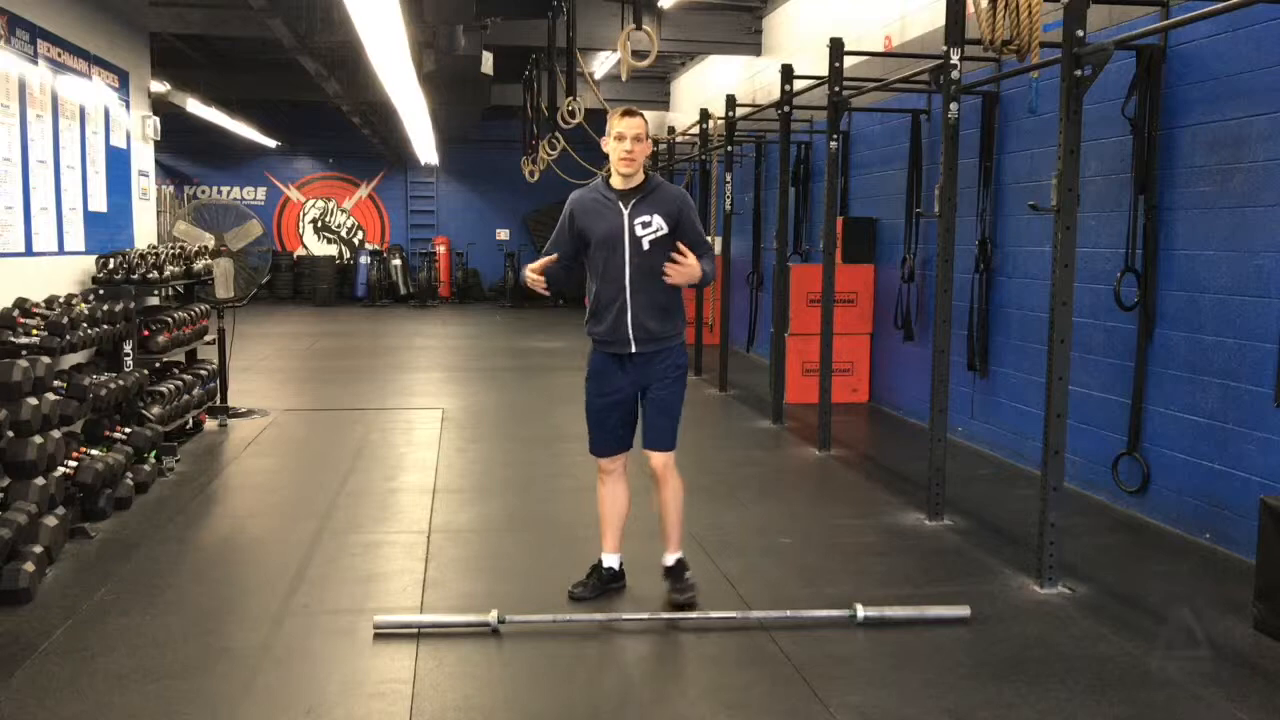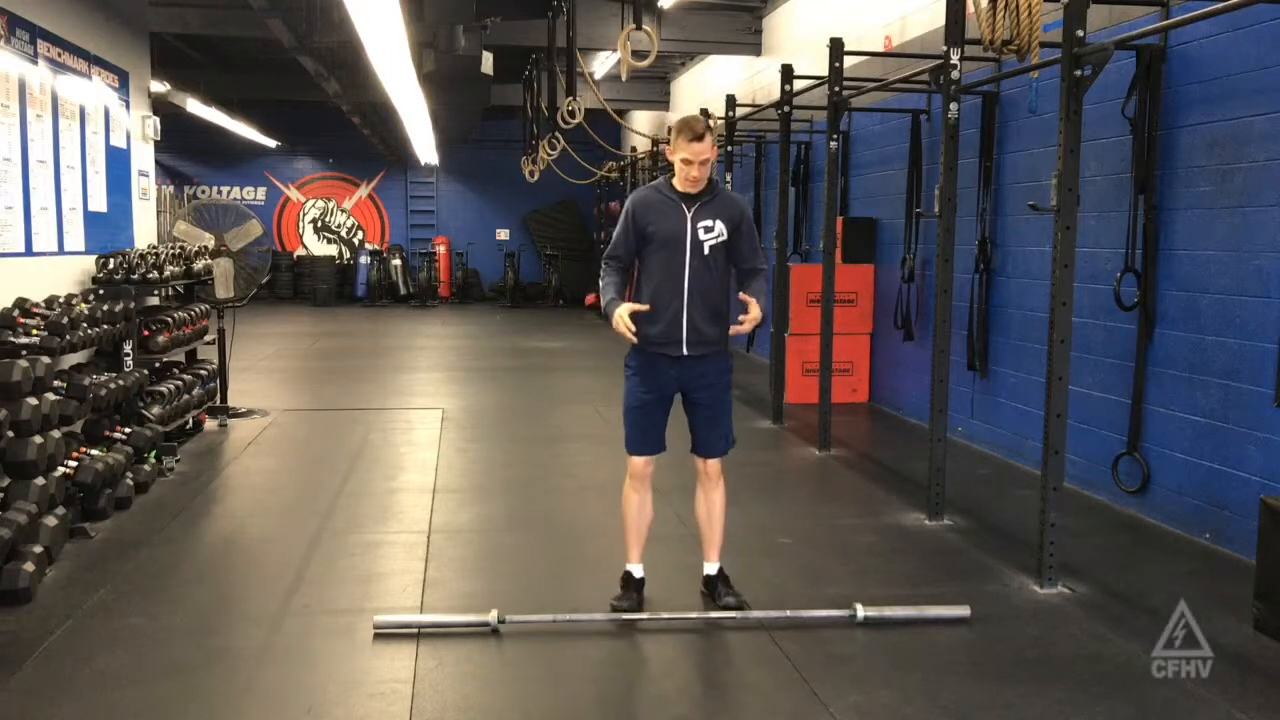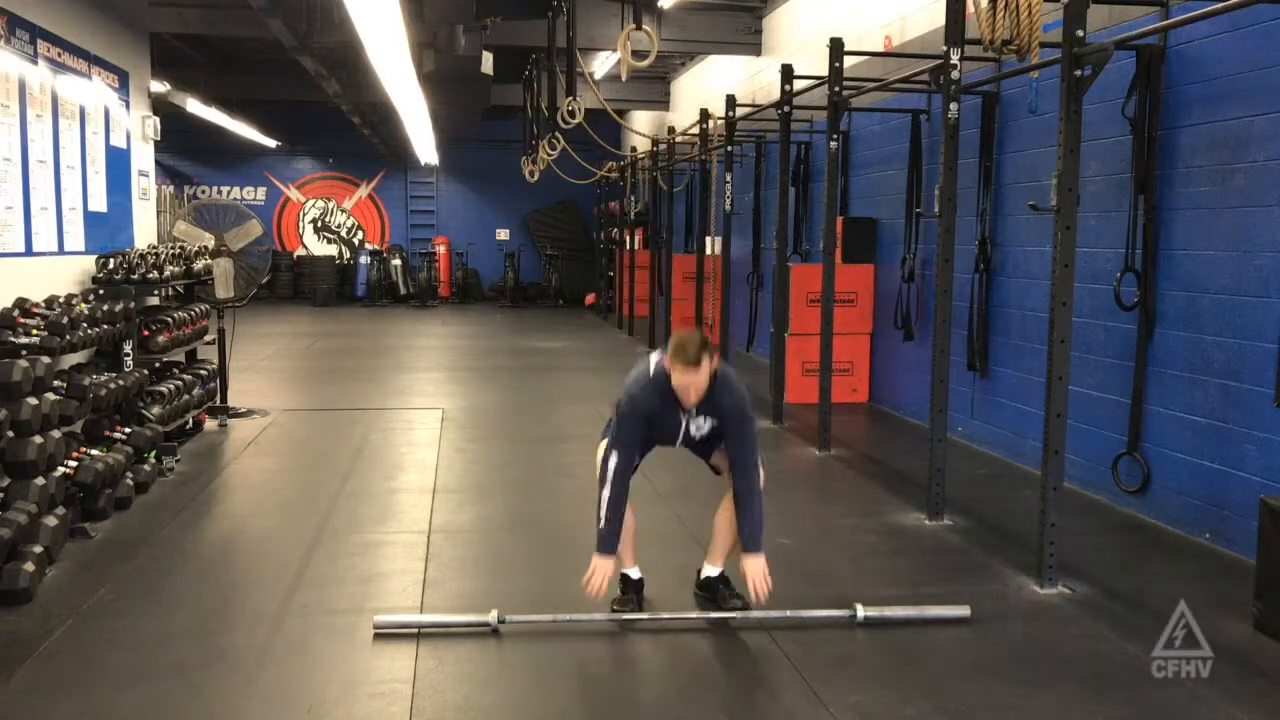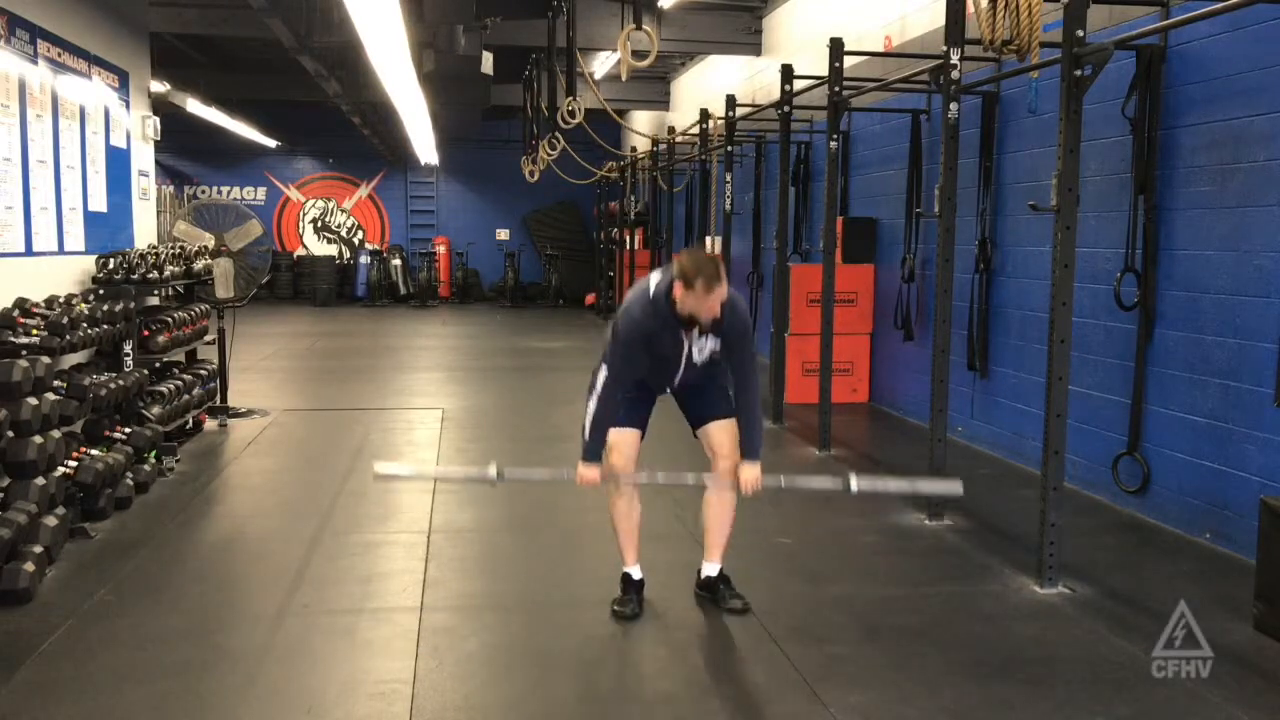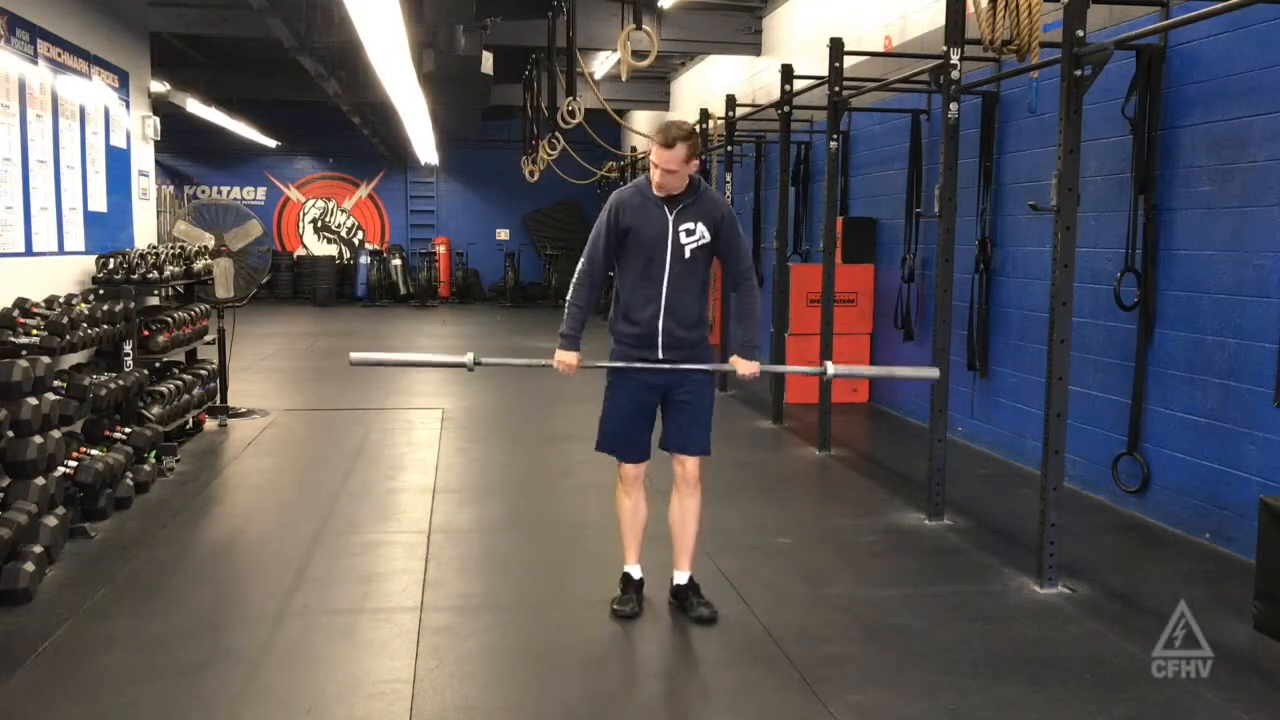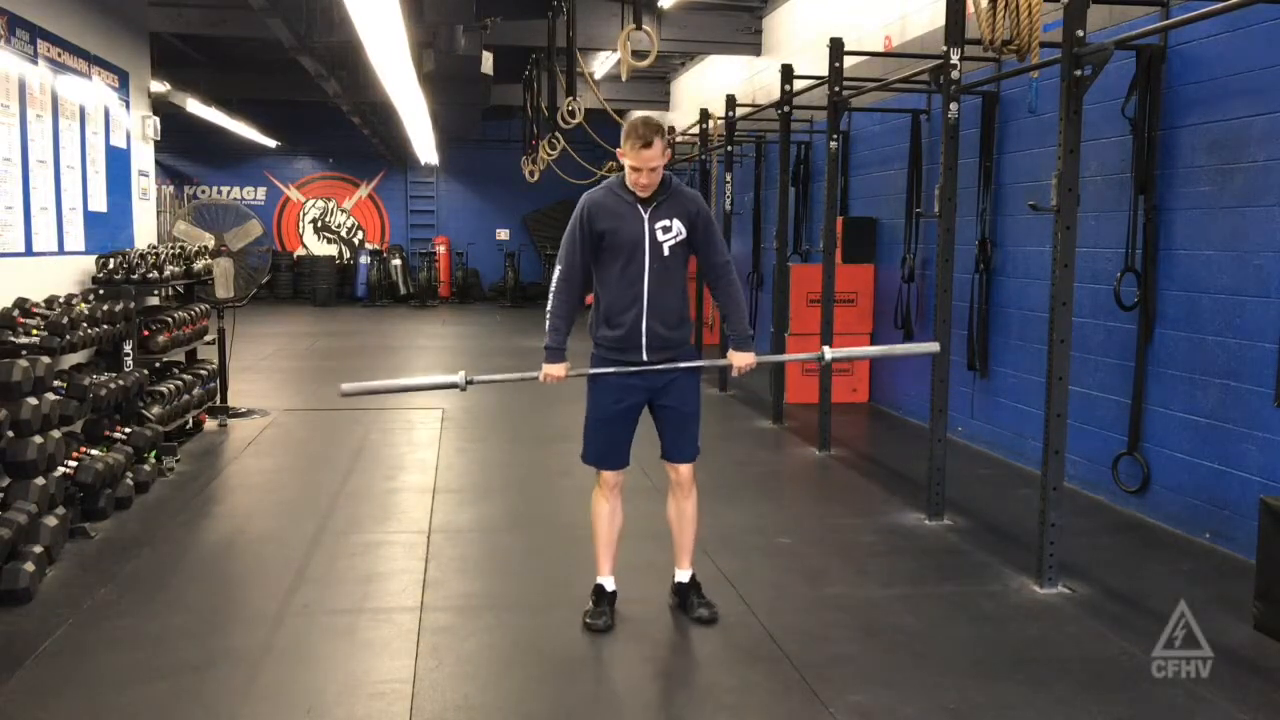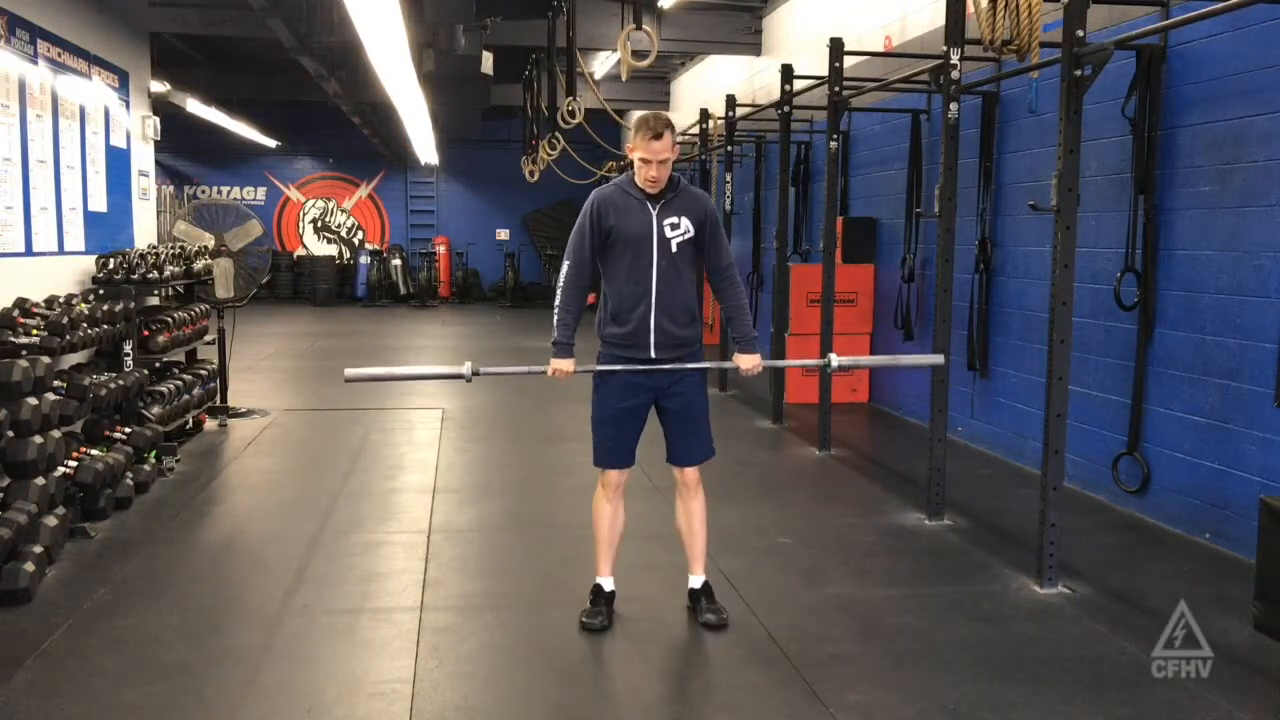
dt=0.7s
person 1, frame 1
left shoulder: (673, 200)
right shoulder: (583, 203)
left elbow: (707, 260)
right elbow: (561, 262)
left wrist: (697, 273)
right wrist: (535, 272)
left hip: (662, 352)
right hip: (607, 354)
left knee: (660, 462)
right knee: (608, 464)
left ankle: (674, 563)
right ankle: (610, 565)
person 1, frame 2
left shoulder: (732, 208)
right shoulder: (643, 203)
left elbow: (752, 271)
right elbow: (614, 266)
left wrist: (755, 304)
right wrist: (614, 305)
left hip: (710, 357)
right hip: (649, 356)
left knee: (711, 469)
right knee: (640, 470)
left ankle: (713, 573)
right ankle: (633, 575)
person 1, frame 3
left shoulder: (731, 394)
right shoulder: (640, 391)
left elbow: (747, 472)
right elbow: (617, 471)
left wrist: (752, 550)
right wrist: (605, 552)
left hip: (704, 431)
right hip: (645, 429)
left knee: (753, 475)
right knee: (609, 470)
left ankle: (712, 575)
right ankle: (631, 576)
person 1, frame 4
left shoulder: (732, 312)
right shoulder: (640, 309)
left elbow: (744, 381)
right elbow: (607, 378)
left wrist: (750, 456)
right wrist: (590, 458)
left hip: (699, 376)
right hip: (637, 378)
left knee: (726, 458)
right knee: (620, 465)
left ankle: (711, 575)
right ankle: (632, 577)
person 1, frame 5
left shoulder: (714, 210)
right shoulder: (624, 203)
left elbow: (743, 280)
right elbow: (590, 273)
left wrist: (747, 348)
right wrist: (569, 340)
left hip: (692, 362)
right hip: (631, 360)
left knee: (689, 472)
right knee: (631, 473)
left ankle: (683, 582)
right ankle: (632, 576)
person 1, frame 6
left shoulder: (689, 205)
right shoulder: (595, 206)
left elbow: (721, 274)
right elbow: (567, 281)
left wrist: (741, 340)
right wrist: (554, 351)
left hip: (676, 362)
right hip: (614, 363)
left knee: (683, 474)
right knee: (609, 478)
left ankle: (685, 582)
right ankle: (604, 588)
person 1, frame 7
left shoulder: (697, 205)
right shoulder: (604, 203)
left elbow: (725, 278)
right elbow: (575, 277)
left wrist: (746, 343)
right wrist: (562, 346)
left hip: (683, 363)
right hip: (619, 362)
left knee: (689, 476)
right knee: (611, 478)
left ankle: (698, 586)
right ankle: (603, 588)
